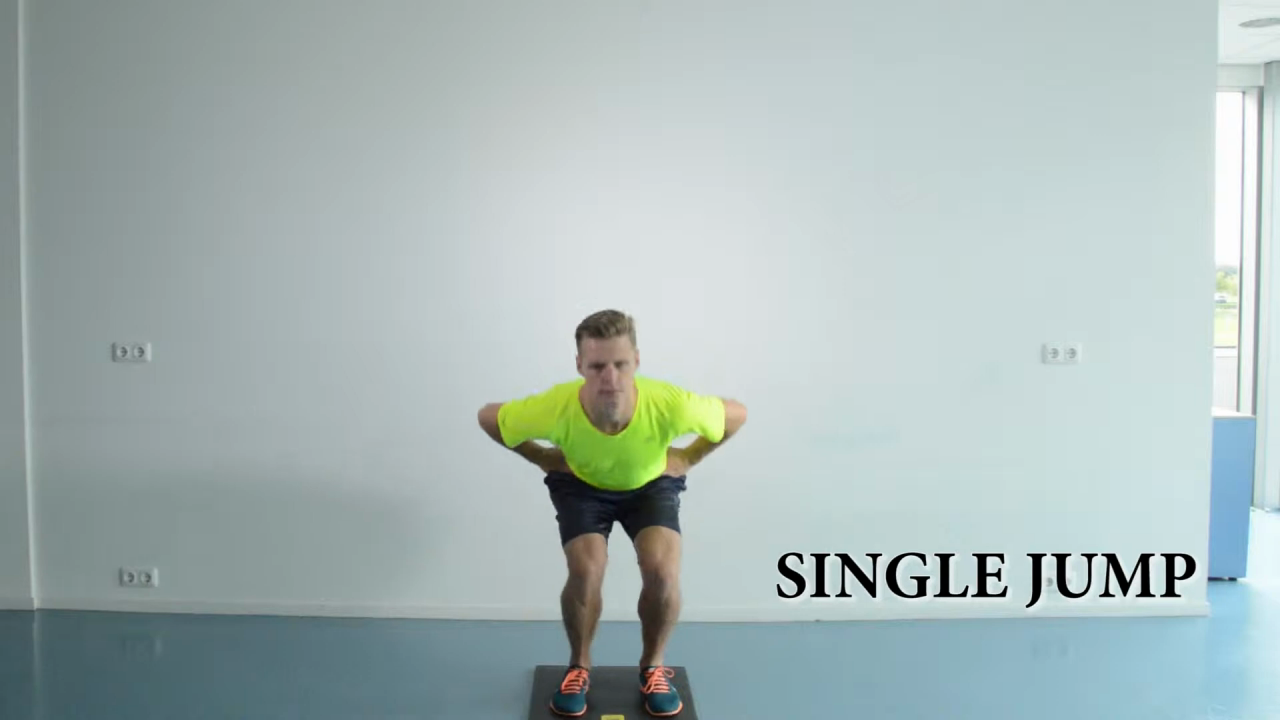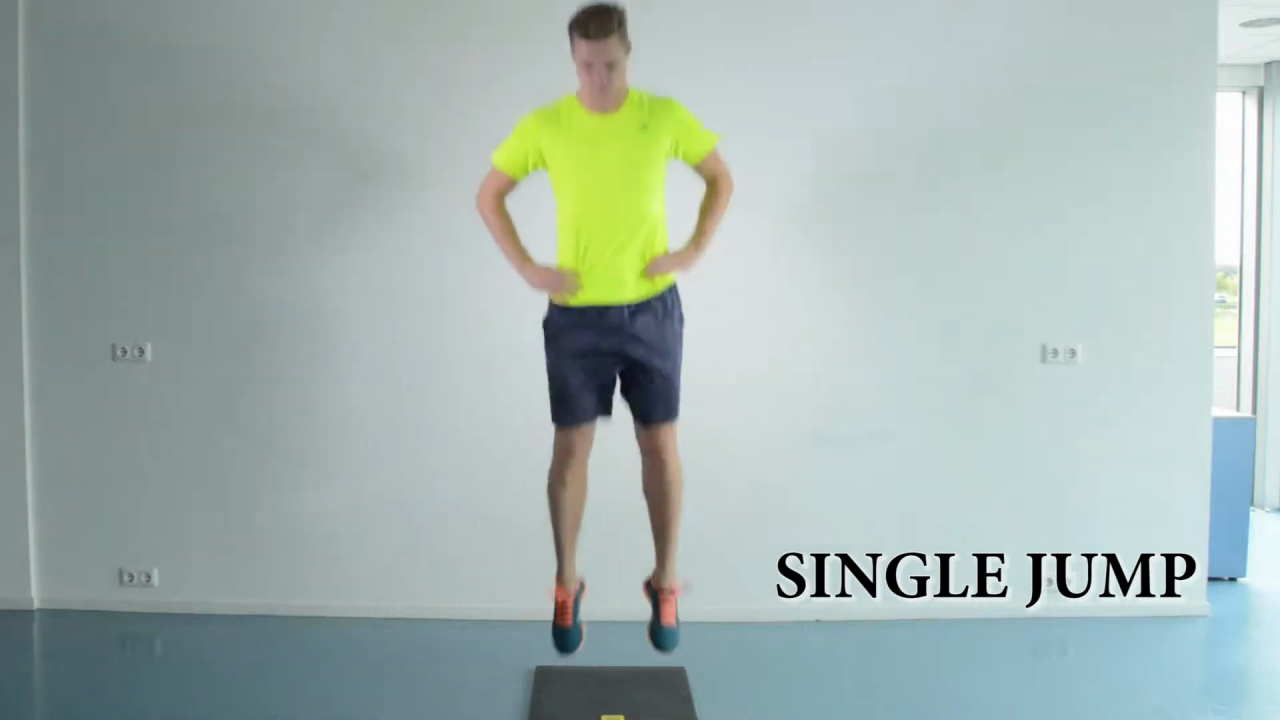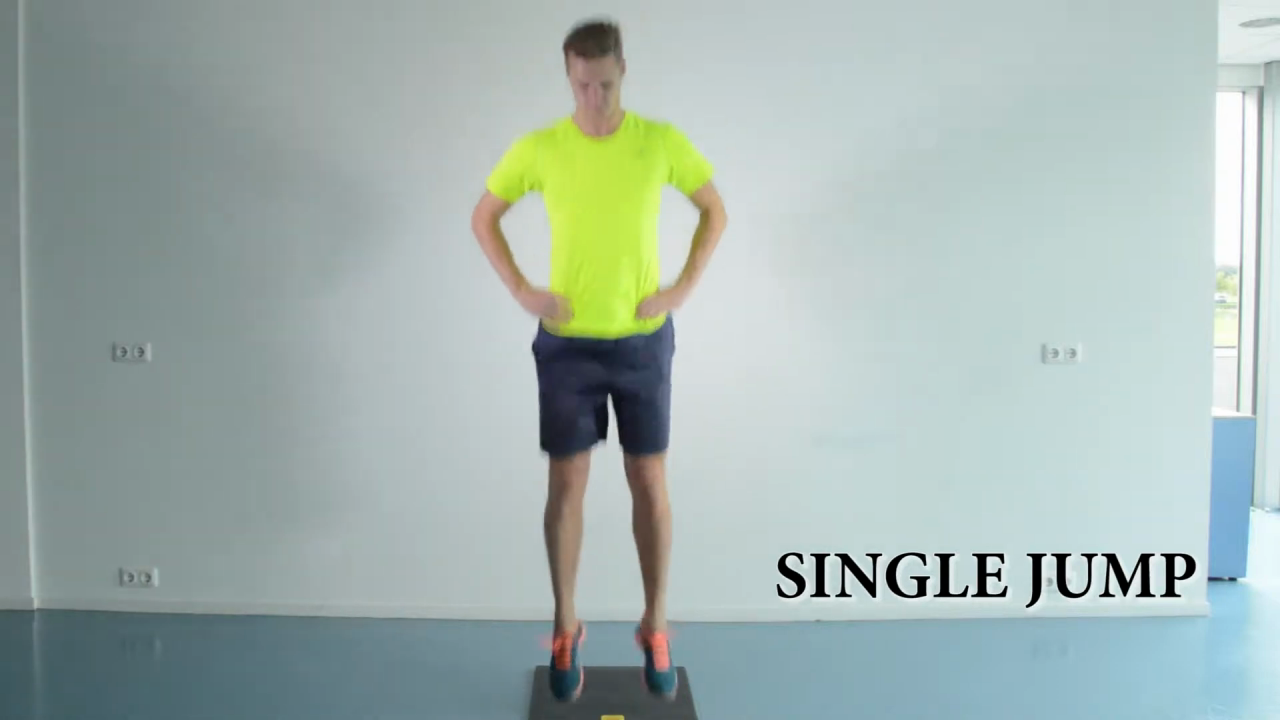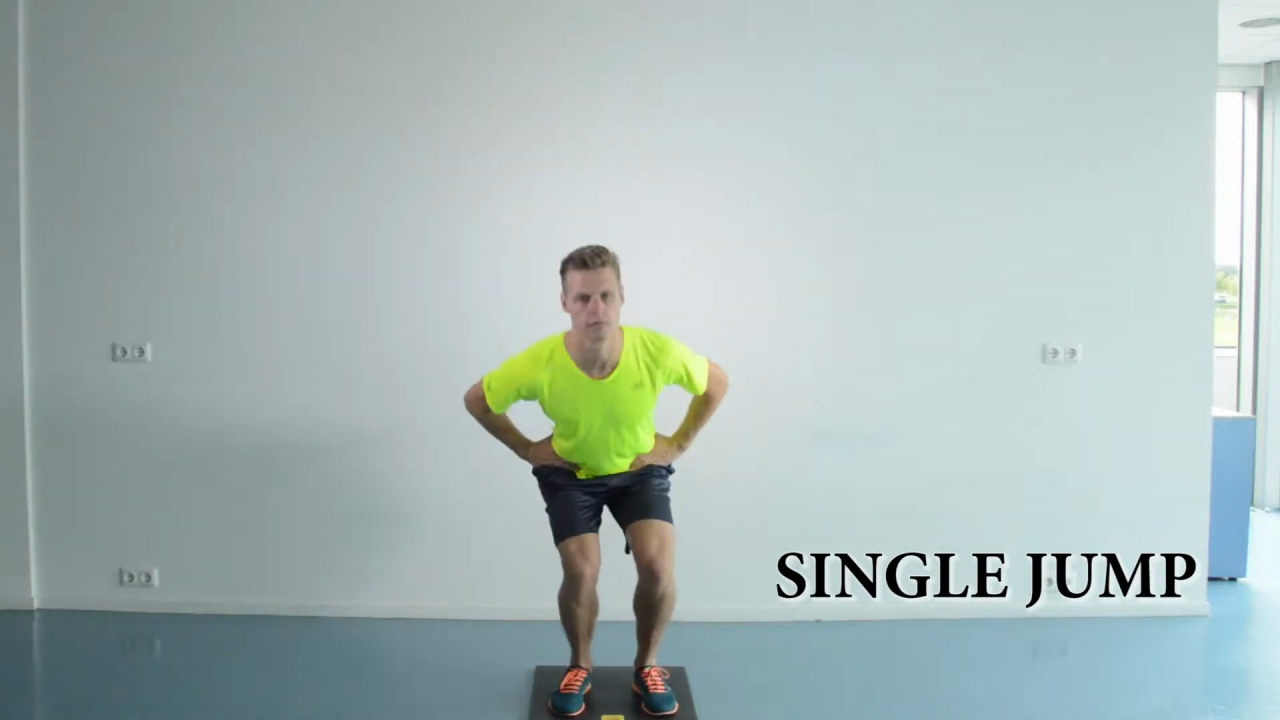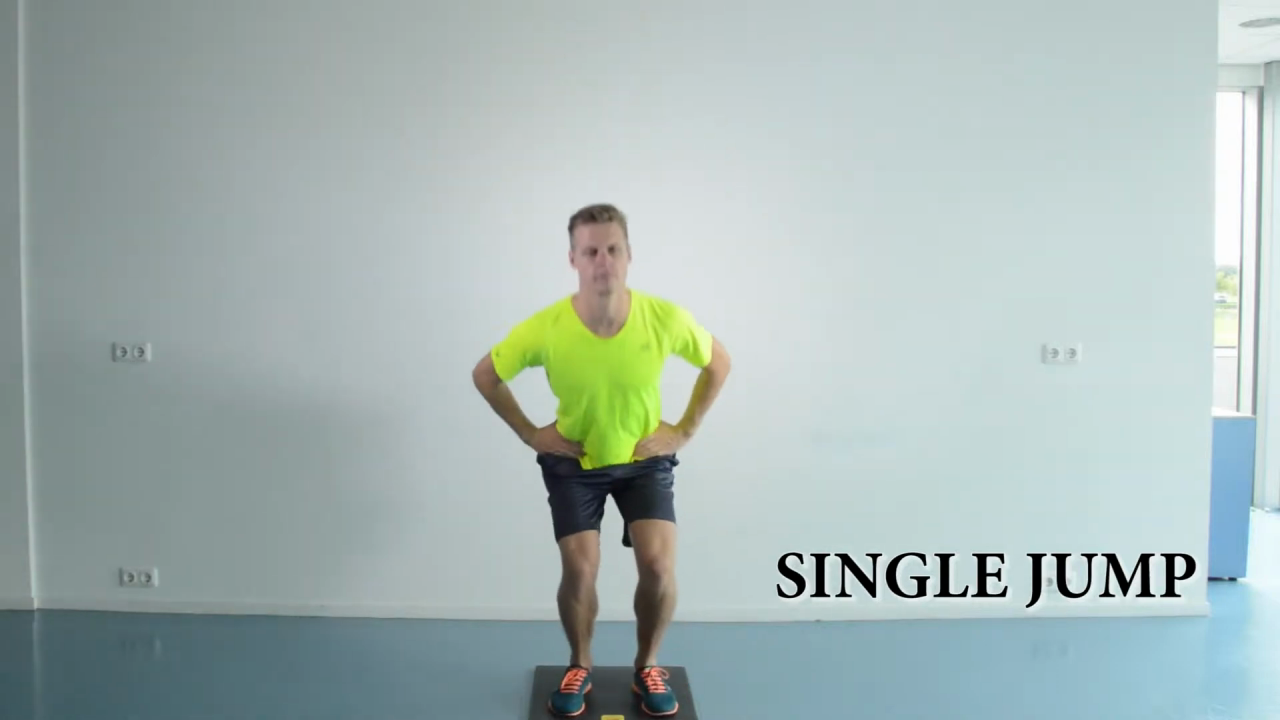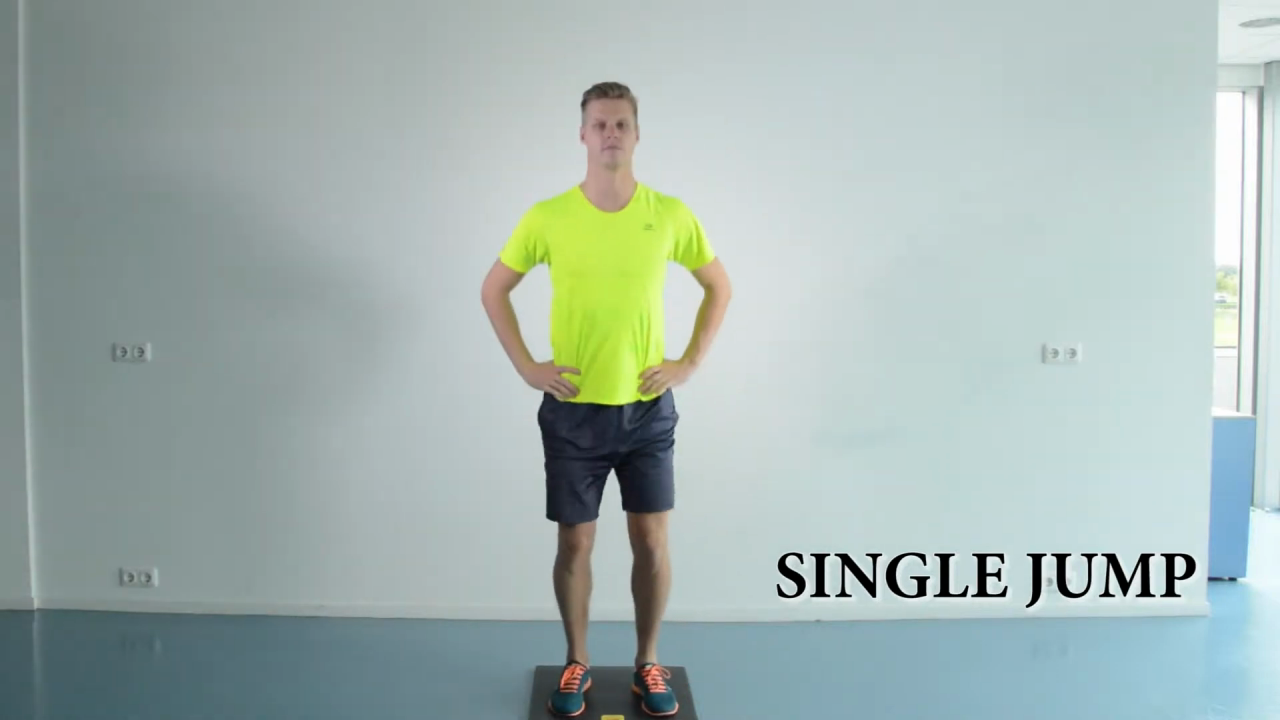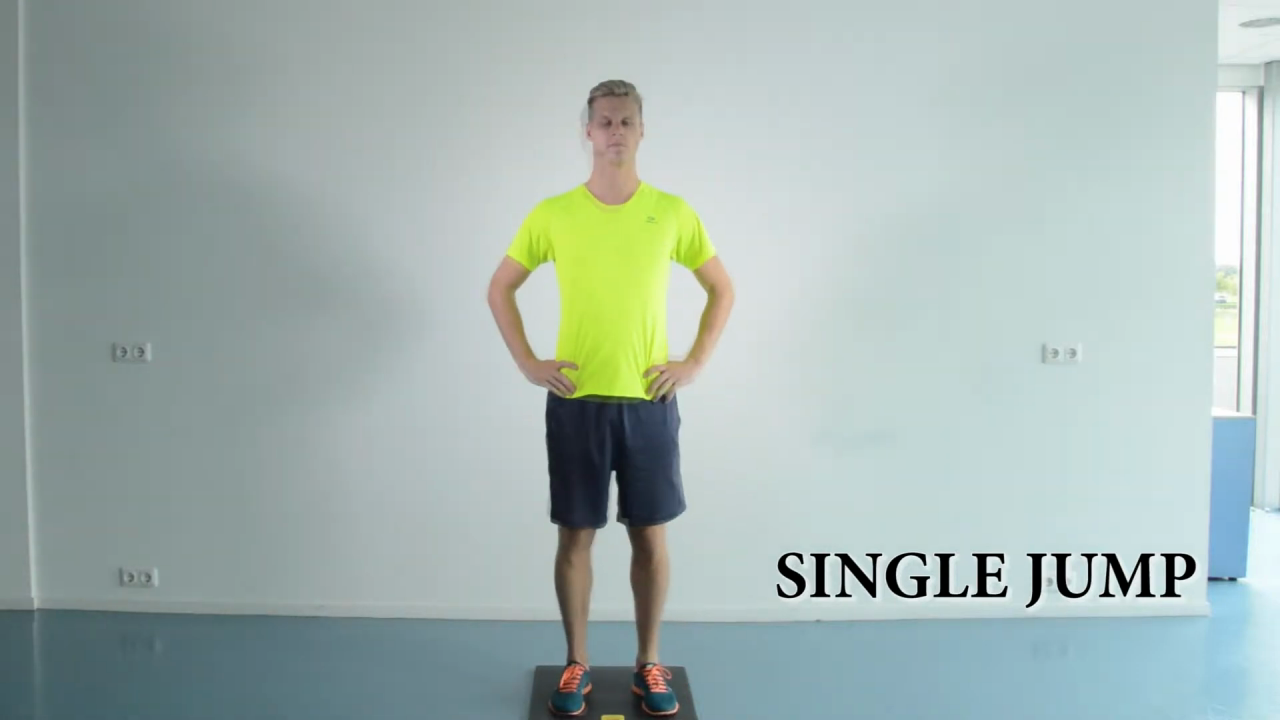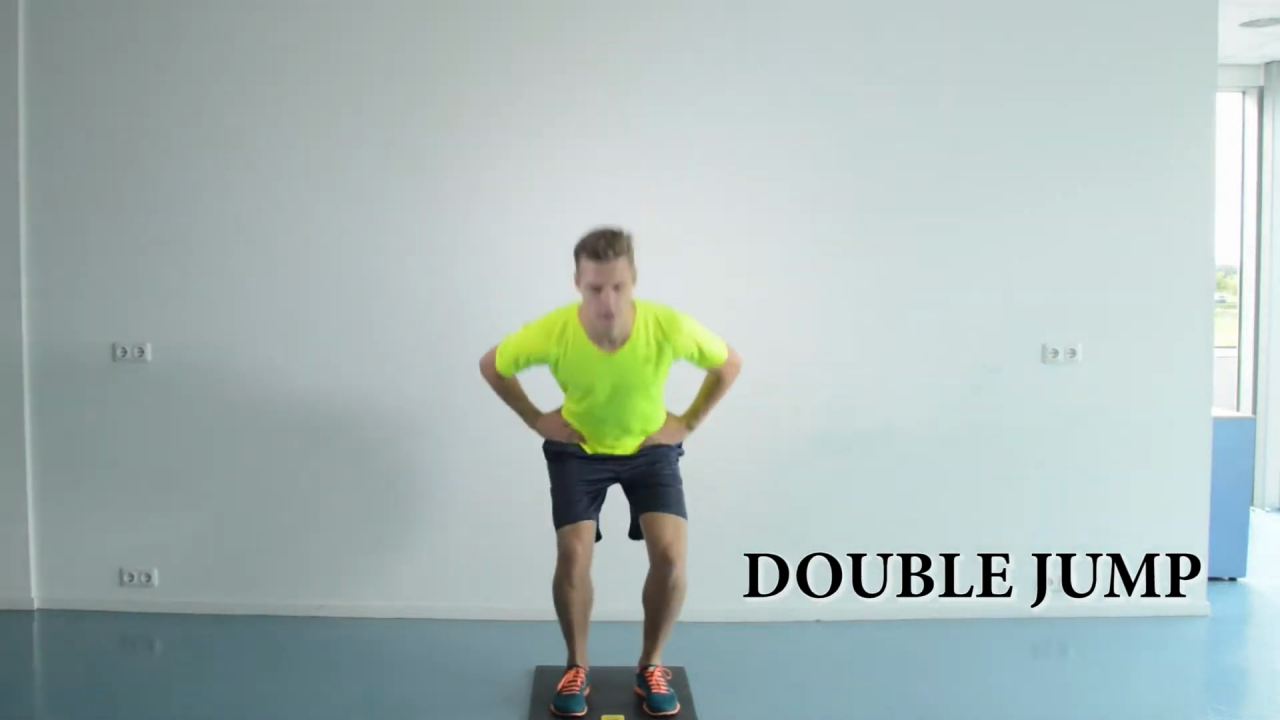
dt=0.4s
person 1, frame 1
left shoulder: (670, 405)
right shoulder: (555, 409)
left elbow: (736, 413)
right elbow: (488, 416)
left wrist: (687, 459)
right wrist: (542, 457)
left hip: (648, 485)
right hip: (582, 487)
left knee: (662, 571)
right knee: (587, 571)
left ankle: (652, 667)
right ankle: (577, 667)
person 1, frame 2
left shoulder: (664, 115)
right shoulder: (544, 124)
left elbow: (721, 180)
right elbow: (489, 196)
left wrist: (693, 250)
right wrist: (526, 268)
left hip: (652, 309)
right hip: (576, 312)
left knee: (660, 444)
right knee: (572, 447)
left ankle: (664, 578)
right ankle: (567, 581)
person 1, frame 3
left shoulder: (660, 142)
right shoulder: (538, 149)
left elbow: (714, 208)
right elbow: (485, 215)
left wrist: (683, 287)
right wrist: (521, 291)
left hip: (642, 342)
right hip: (566, 344)
left knee: (651, 484)
right knee: (565, 486)
left ankle: (653, 633)
right ankle: (566, 632)
person 1, frame 4
left shoulder: (659, 352)
right shoulder: (536, 365)
left elbow: (717, 383)
right elbow: (476, 401)
left wrist: (679, 443)
right wrist: (526, 448)
left hip: (638, 471)
right hip: (569, 474)
left knee: (658, 565)
right knee: (581, 570)
left ankle: (647, 665)
right ankle: (579, 665)
person 1, frame 5
left shoulder: (665, 317)
right shoulder: (544, 328)
left elbow: (718, 364)
right elbow: (485, 376)
left wrist: (684, 430)
right wrist: (531, 433)
left hip: (644, 460)
right hip: (573, 462)
left knee: (658, 565)
right knee: (580, 569)
left ankle: (647, 665)
right ankle: (579, 665)
person 1, frame 6
left shoulder: (670, 214)
right shoulder: (547, 217)
left elbow: (718, 287)
right elbow: (493, 289)
left wrist: (690, 361)
right wrist: (526, 366)
left hip: (646, 406)
right hip: (572, 408)
left knee: (651, 540)
right knee: (575, 542)
left ankle: (648, 663)
right ankle: (577, 663)
person 1, frame 7
left shoulder: (673, 212)
right shoulder: (553, 213)
left elbow: (721, 290)
right elbow: (500, 289)
left wrist: (694, 361)
right wrist: (528, 362)
left hip: (648, 403)
right hip: (577, 404)
left knee: (649, 538)
right knee: (576, 538)
left ankle: (649, 663)
right ankle: (577, 663)
person 1, frame 8
left shoulder: (669, 328)
right shoulder: (551, 334)
left elbow: (729, 363)
right elbow: (492, 366)
left wrist: (689, 421)
right wrist: (537, 420)
left hip: (649, 447)
right hip: (578, 449)
left knee: (671, 553)
right knee: (573, 555)
left ankle: (652, 666)
right ankle: (576, 666)
